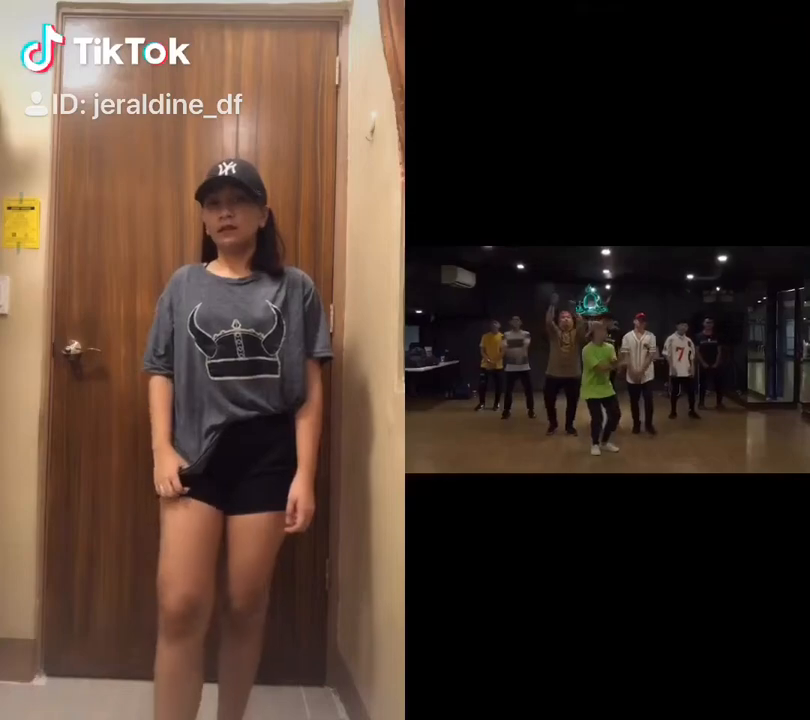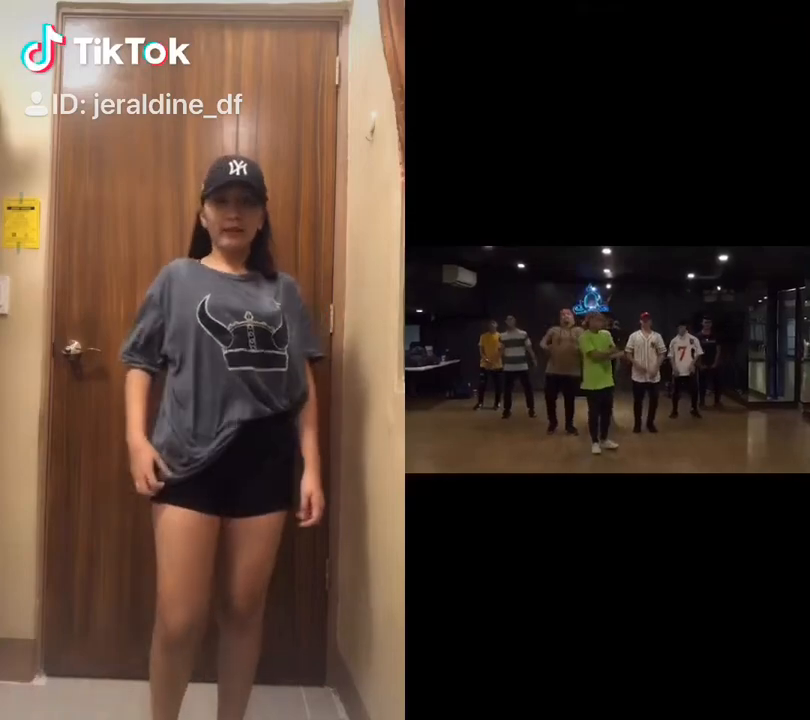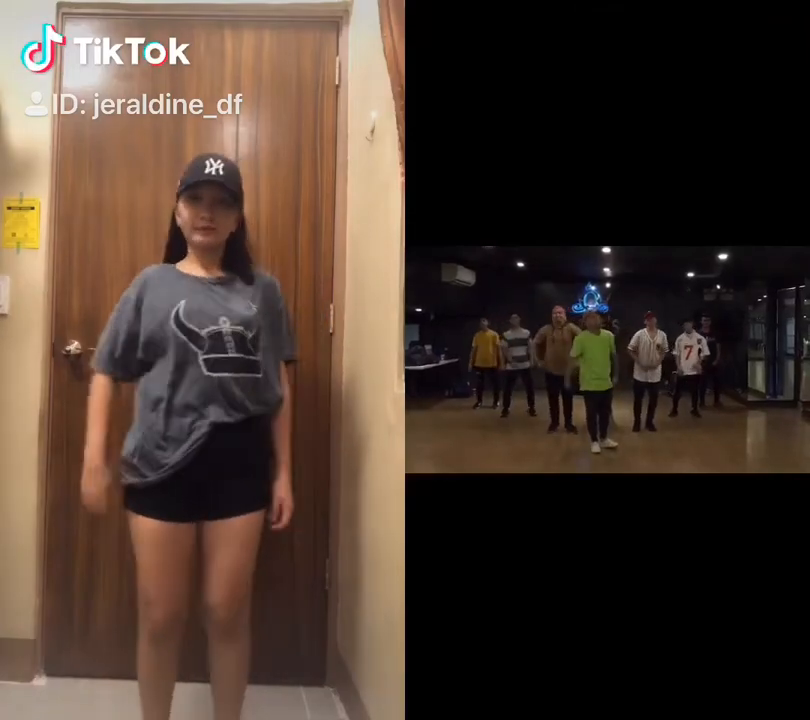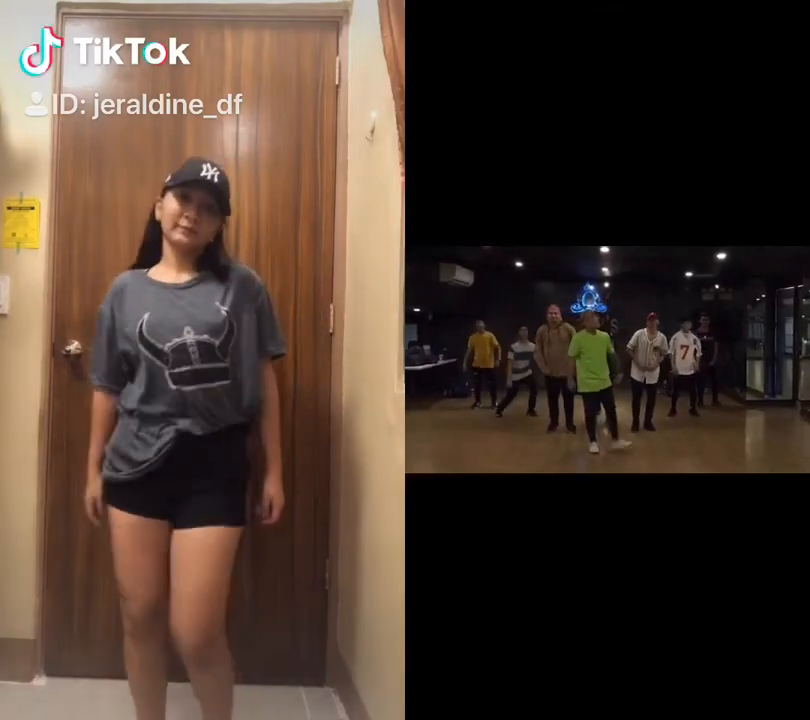
dt=0.4s
person 1, frame 1
left shoulder: (294, 288)
right shoulder: (184, 284)
left elbow: (310, 387)
right elbow: (160, 372)
left wrist: (305, 474)
right wrist: (161, 449)
left hip: (267, 457)
right hip: (195, 454)
left knee: (245, 607)
right knee: (179, 607)
person 1, frame 2
left shoulder: (284, 290)
right shoulder: (177, 278)
left elbow: (304, 385)
right elbow: (140, 362)
left wrist: (311, 468)
right wrist: (137, 440)
left hip: (266, 459)
right hip: (189, 459)
left knee: (244, 609)
right knee: (178, 619)
person 1, frame 3
left shoulder: (262, 290)
right shoulder: (153, 284)
left elbow: (278, 386)
right elbow: (106, 371)
left wrist: (283, 472)
right wrist: (94, 455)
left hip: (239, 462)
right hip: (161, 463)
left knee: (228, 612)
right knee: (160, 617)
person 1, frame 4
left shoulder: (241, 286)
right shoulder: (126, 290)
left elbow: (264, 382)
right elbow: (108, 388)
left wrist: (274, 470)
right wrist: (94, 469)
left hip: (215, 467)
right hip: (138, 466)
left knee: (195, 631)
right knee: (140, 616)
